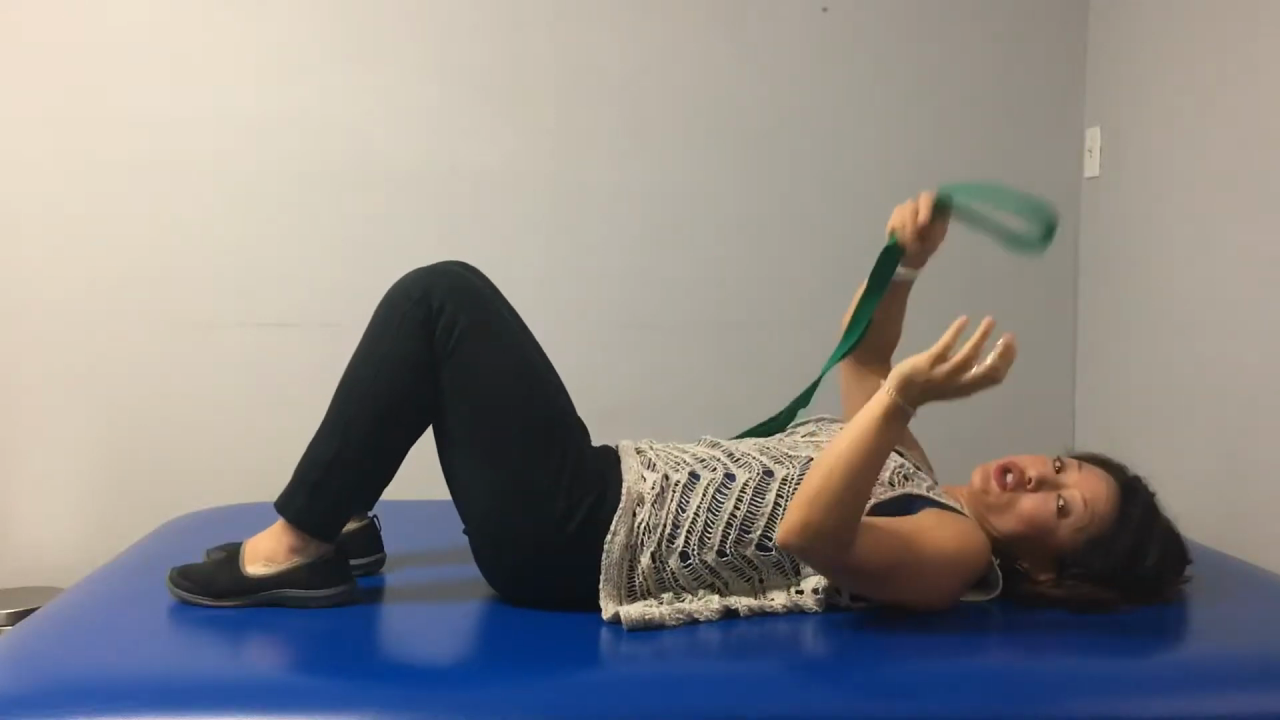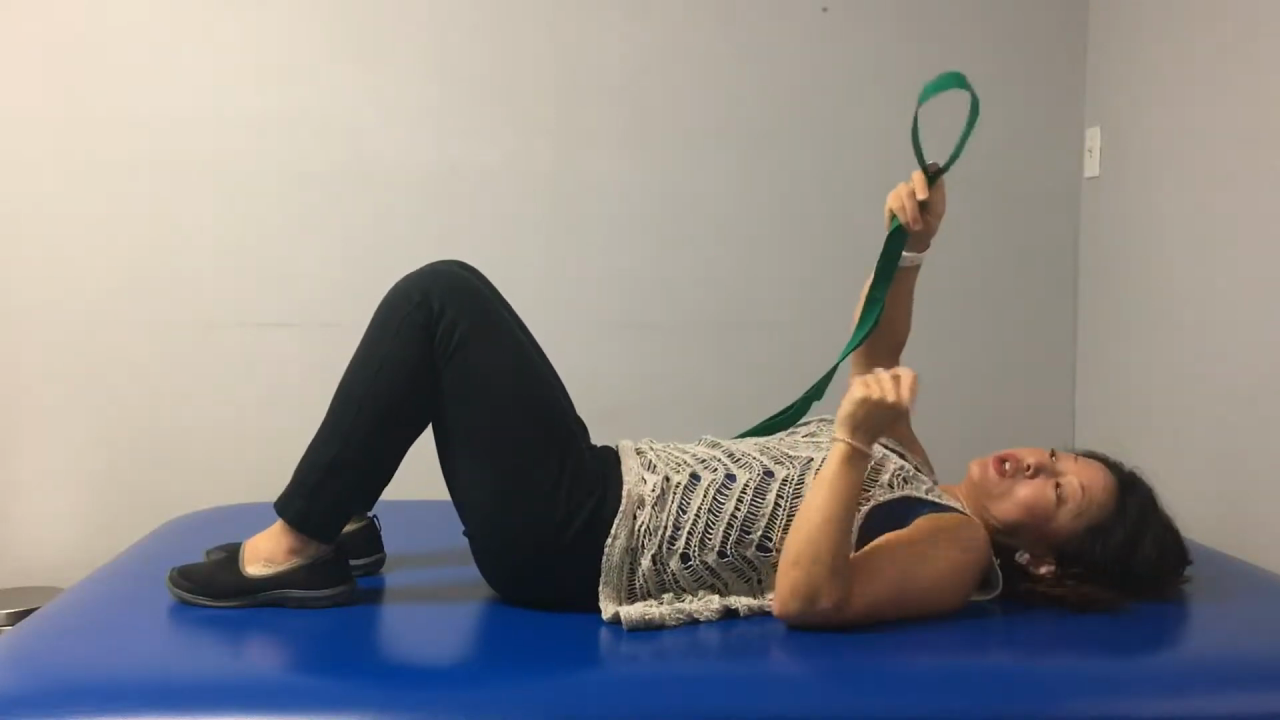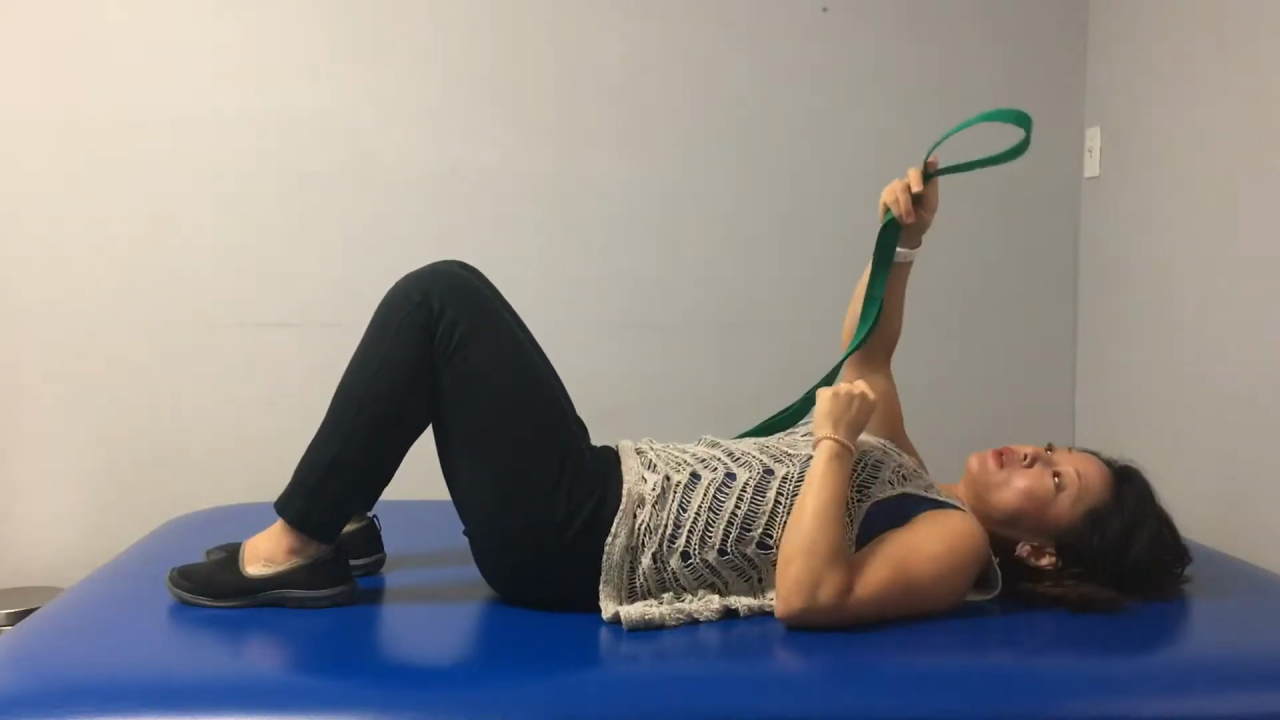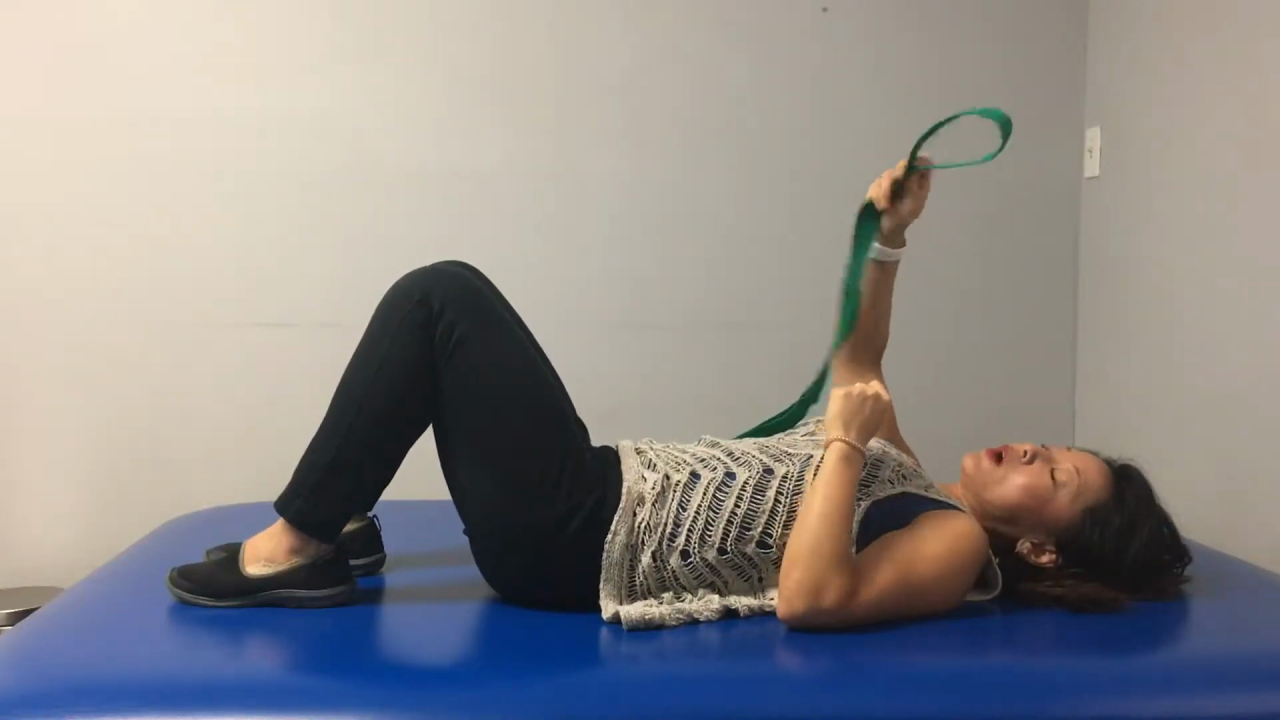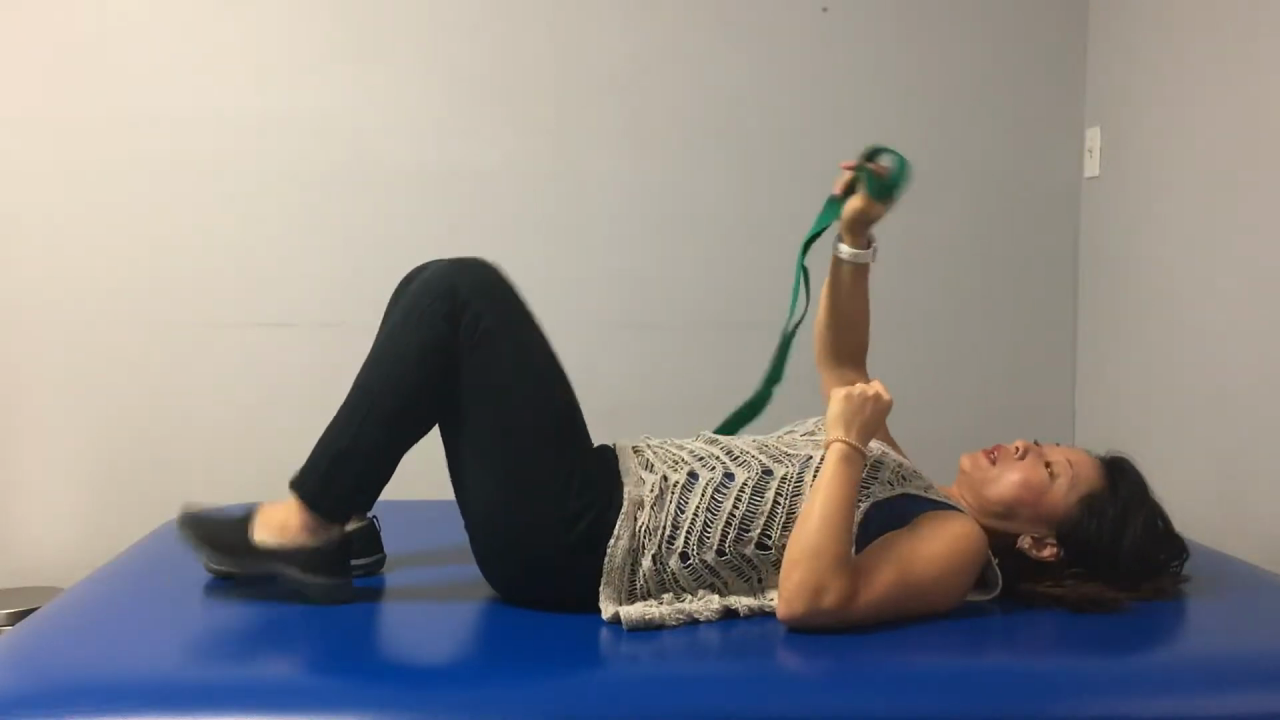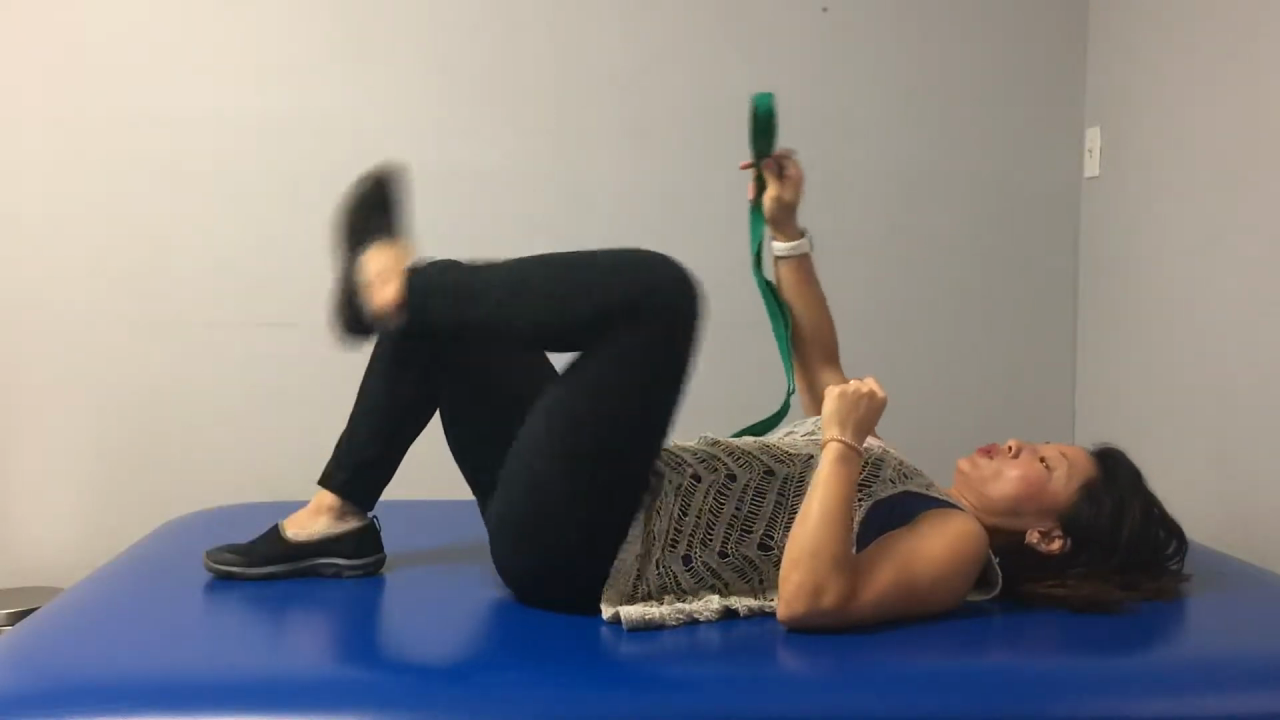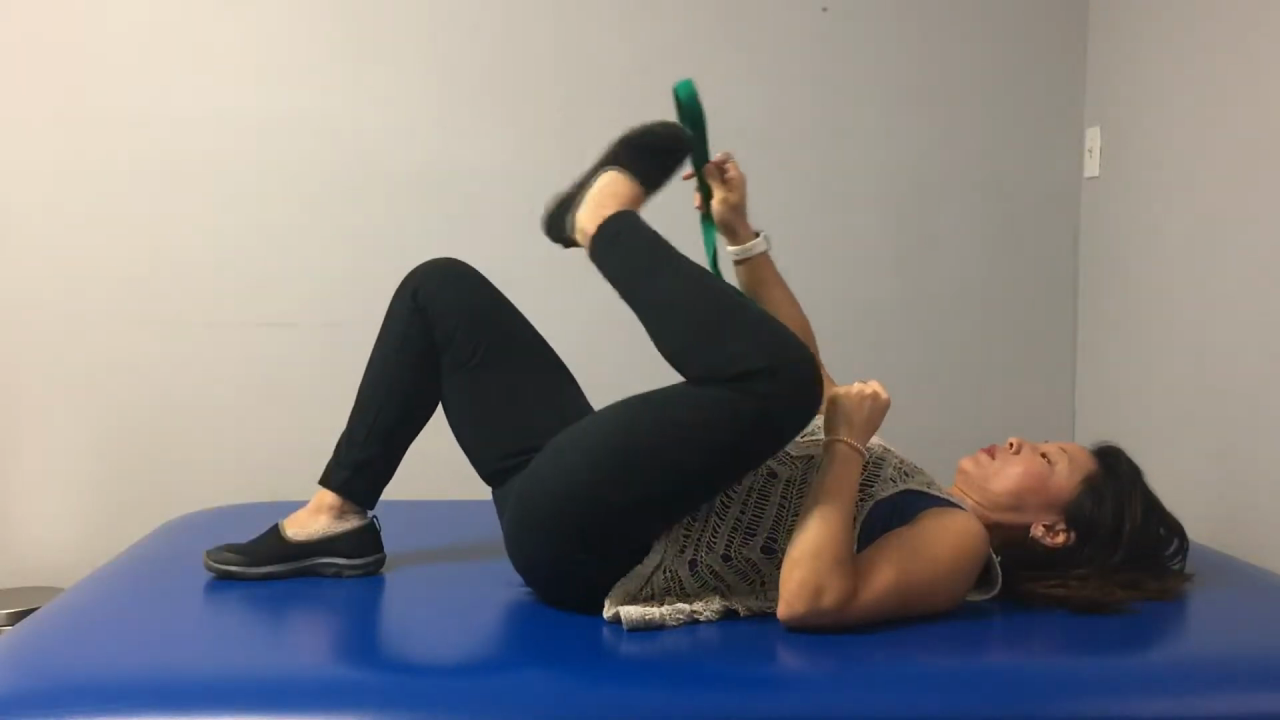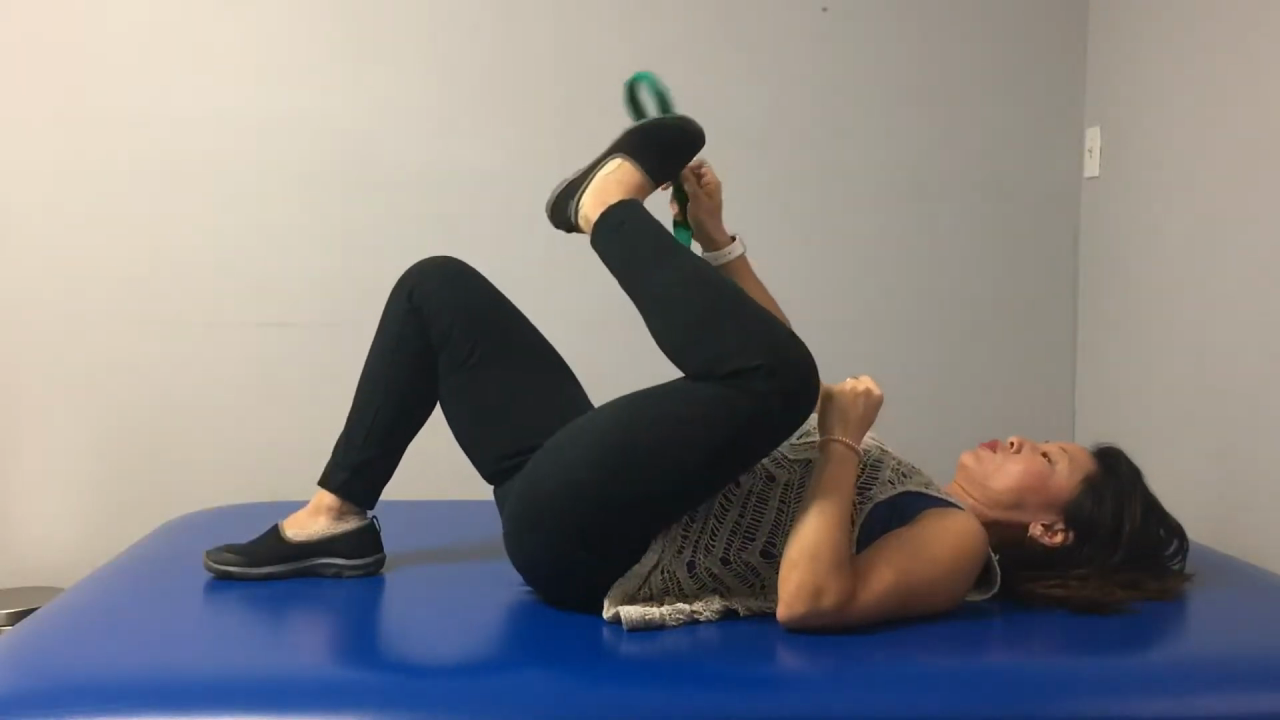
dt=0.3s
person 1, frame 1
left shoulder: (955, 546)
right shoulder: (915, 480)
left elbow: (804, 540)
right elbow: (861, 360)
left wrist: (906, 404)
right wrist: (904, 263)
left hip: (575, 541)
right hip: (602, 495)
left knee: (439, 296)
right knee: (448, 291)
left ankle: (299, 545)
right ankle: (332, 526)
person 1, frame 2
left shoulder: (957, 547)
right shoulder: (915, 479)
left elbow: (802, 597)
right elbow: (871, 356)
left wrist: (854, 438)
right wrist: (909, 245)
left hip: (573, 545)
right hip: (606, 487)
left knee: (443, 296)
right knee: (445, 296)
left ankle: (300, 543)
right ankle: (332, 528)
person 1, frame 3
left shoulder: (956, 545)
right shoulder: (911, 482)
left elbow: (806, 597)
right elbow: (866, 361)
left wrist: (834, 441)
right wrist: (903, 241)
left hip: (575, 546)
right hip: (601, 496)
left knee: (444, 295)
right knee: (445, 298)
left ankle: (299, 547)
right ankle: (333, 527)
person 1, frame 4
left shoulder: (955, 546)
right shoulder: (908, 483)
left elbow: (809, 596)
right elbow: (856, 358)
left wrist: (844, 444)
right wrist: (887, 238)
left hip: (572, 546)
right hip: (603, 491)
left knee: (443, 296)
right knee: (443, 298)
left ankle: (297, 547)
right ankle: (335, 526)
person 1, frame 5
left shoulder: (955, 549)
right shoulder: (906, 486)
left elbow: (808, 599)
right elbow: (842, 363)
left wrist: (846, 445)
right wrist: (855, 238)
left hip: (570, 546)
right hip: (595, 499)
left knee: (465, 291)
right knee: (439, 286)
left ankle: (305, 521)
right ankle: (334, 522)
person 1, frame 6
left shoulder: (954, 547)
right shoulder: (909, 486)
left elbow: (807, 599)
right elbow: (819, 367)
left wrist: (839, 443)
right wrist: (786, 231)
left hip: (578, 553)
right hip: (582, 519)
left knee: (656, 290)
right knee: (448, 285)
left ankle: (393, 289)
right ankle: (336, 518)
person 1, frame 7
left shoulder: (958, 544)
right shoulder: (913, 492)
left elbow: (808, 601)
right elbow: (805, 365)
left wrist: (848, 447)
right wrist: (740, 234)
left hip: (578, 543)
right hip: (566, 496)
left knee: (779, 379)
right knee: (442, 289)
left ankle: (604, 222)
right ankle: (338, 517)
person 1, frame 8
left shoulder: (956, 542)
right shoulder: (913, 492)
left elbow: (806, 601)
right elbow: (791, 380)
left wrist: (842, 444)
right wrist: (714, 239)
left hip: (575, 538)
right hip: (568, 496)
left knee: (776, 376)
right knee: (438, 286)
left ankle: (609, 210)
right ankle: (334, 518)
